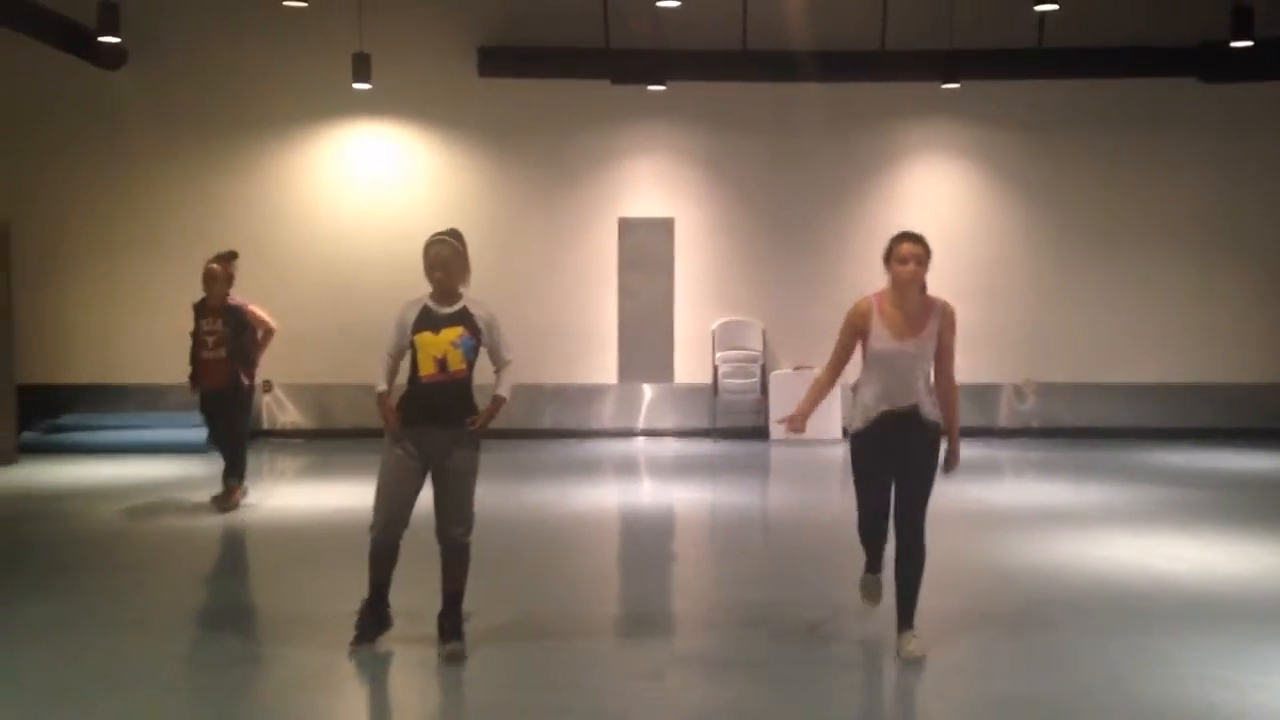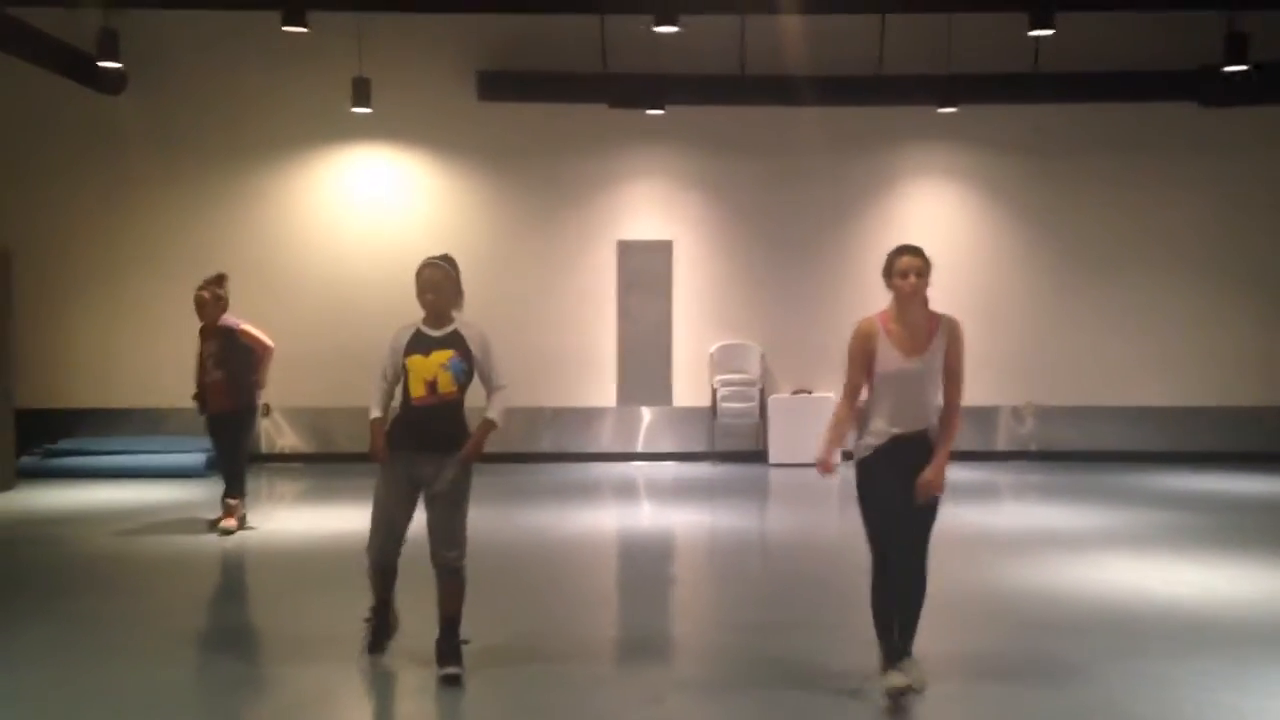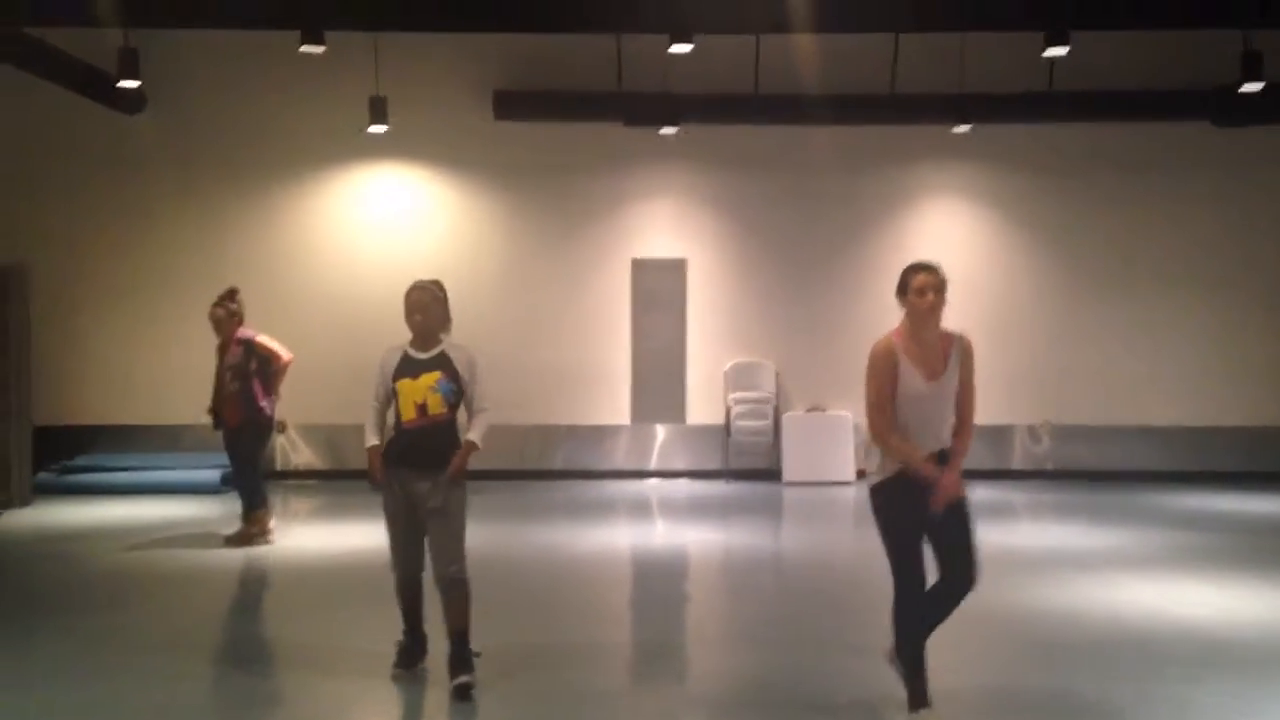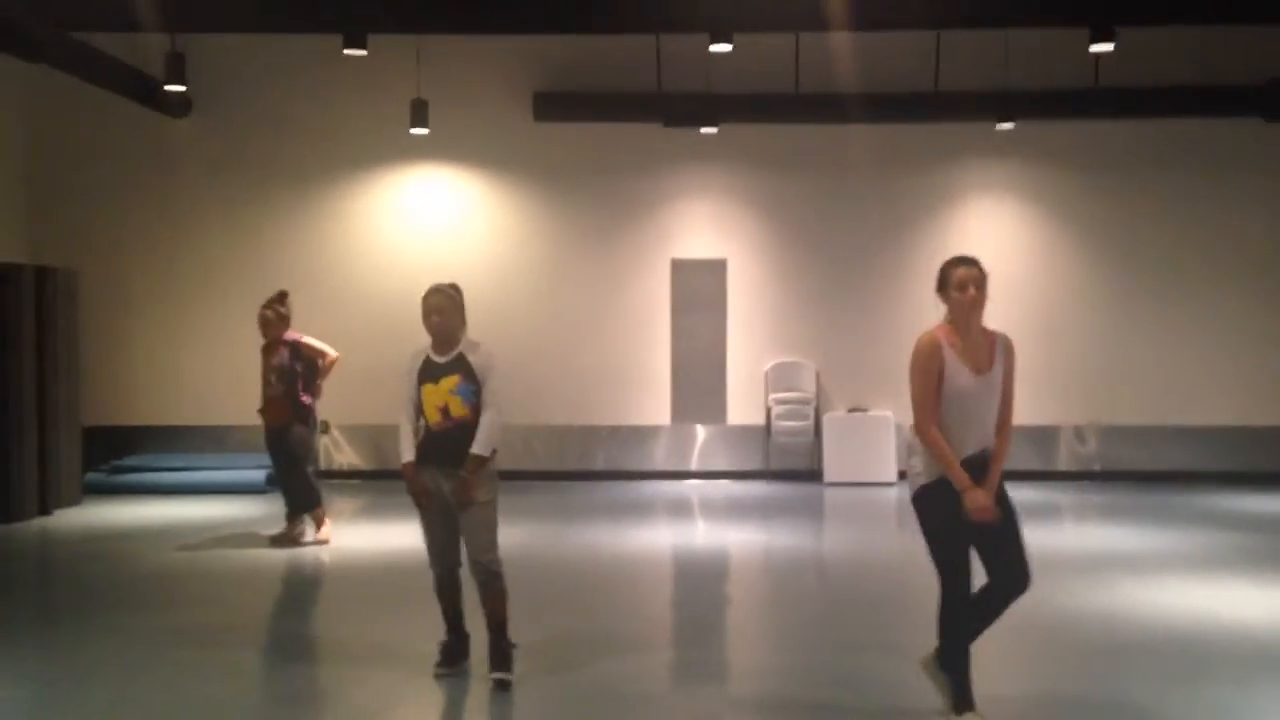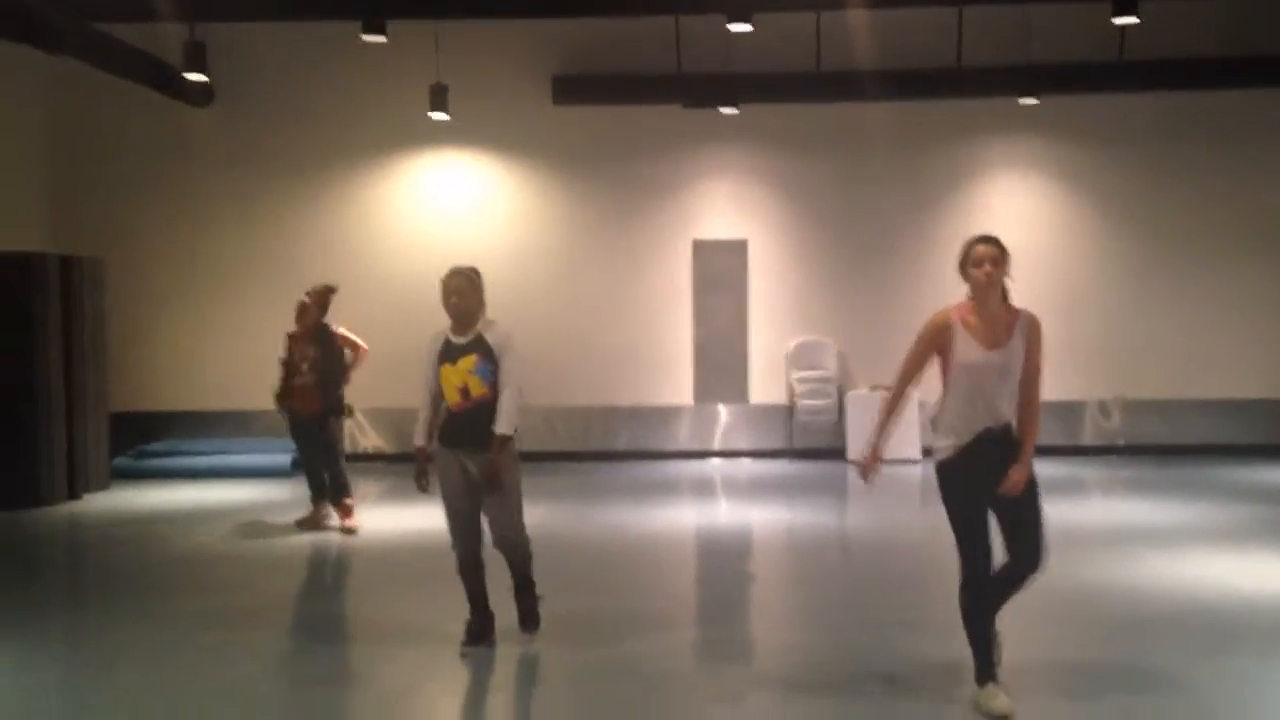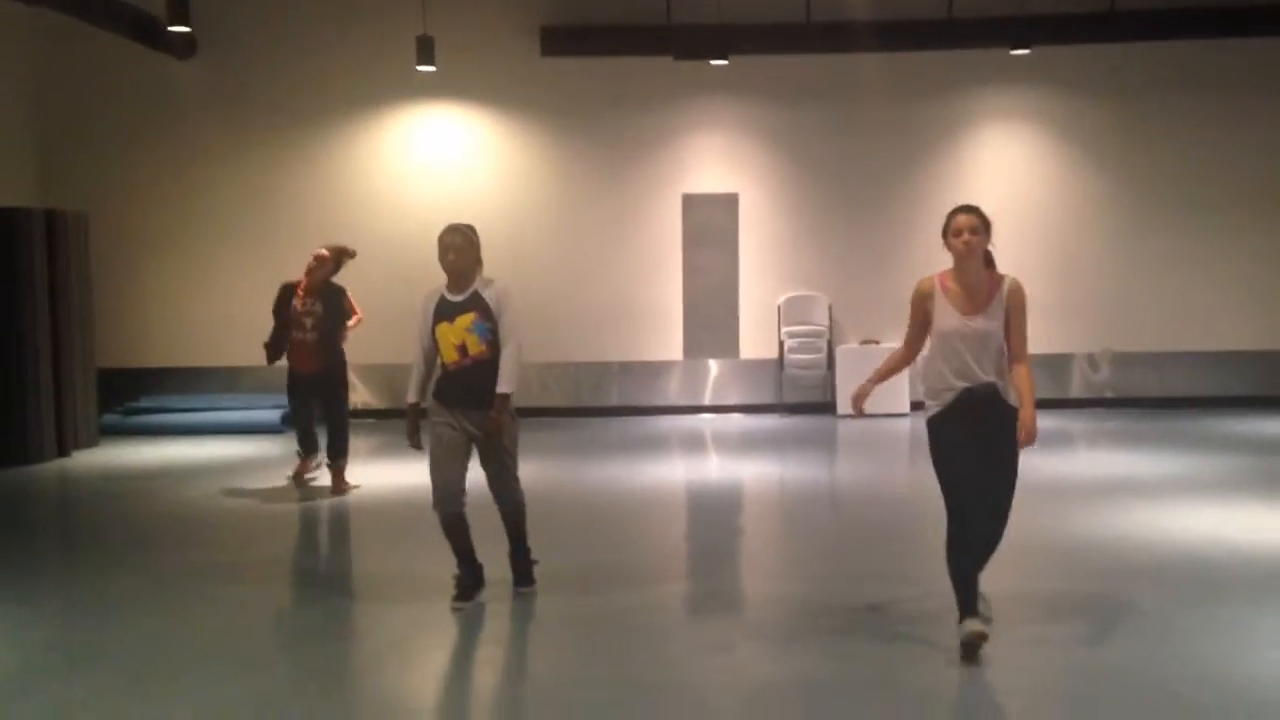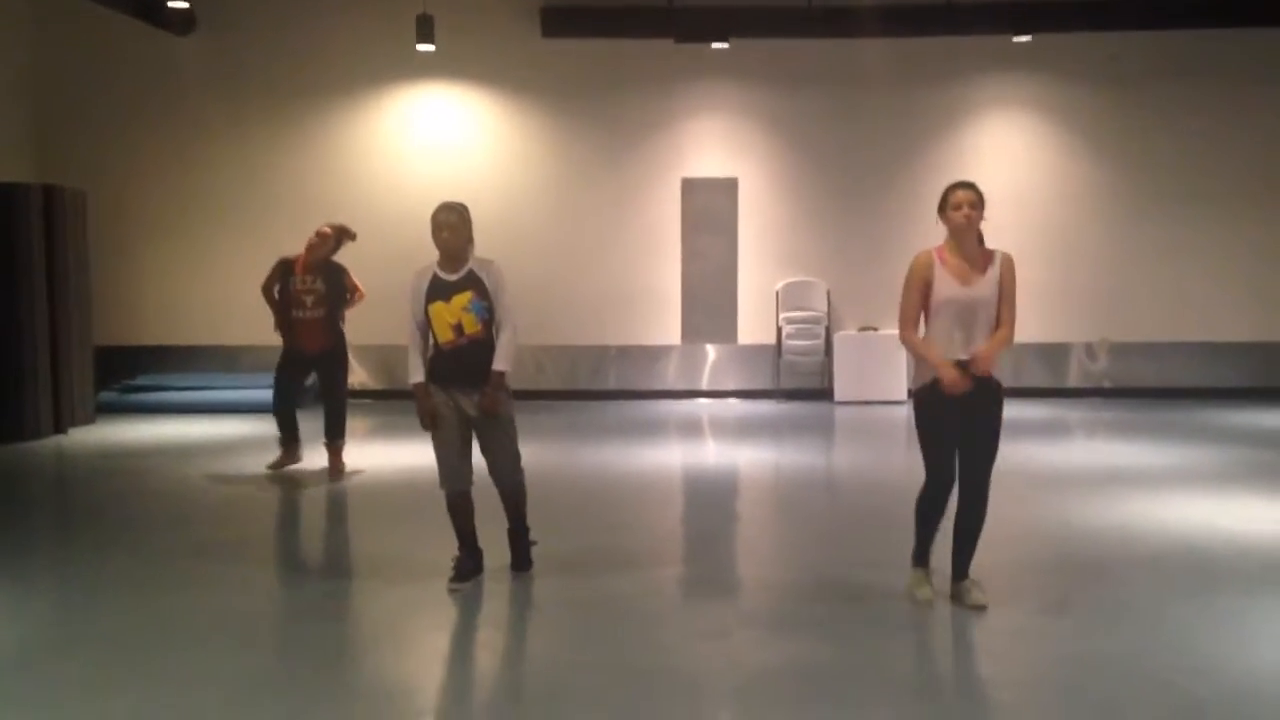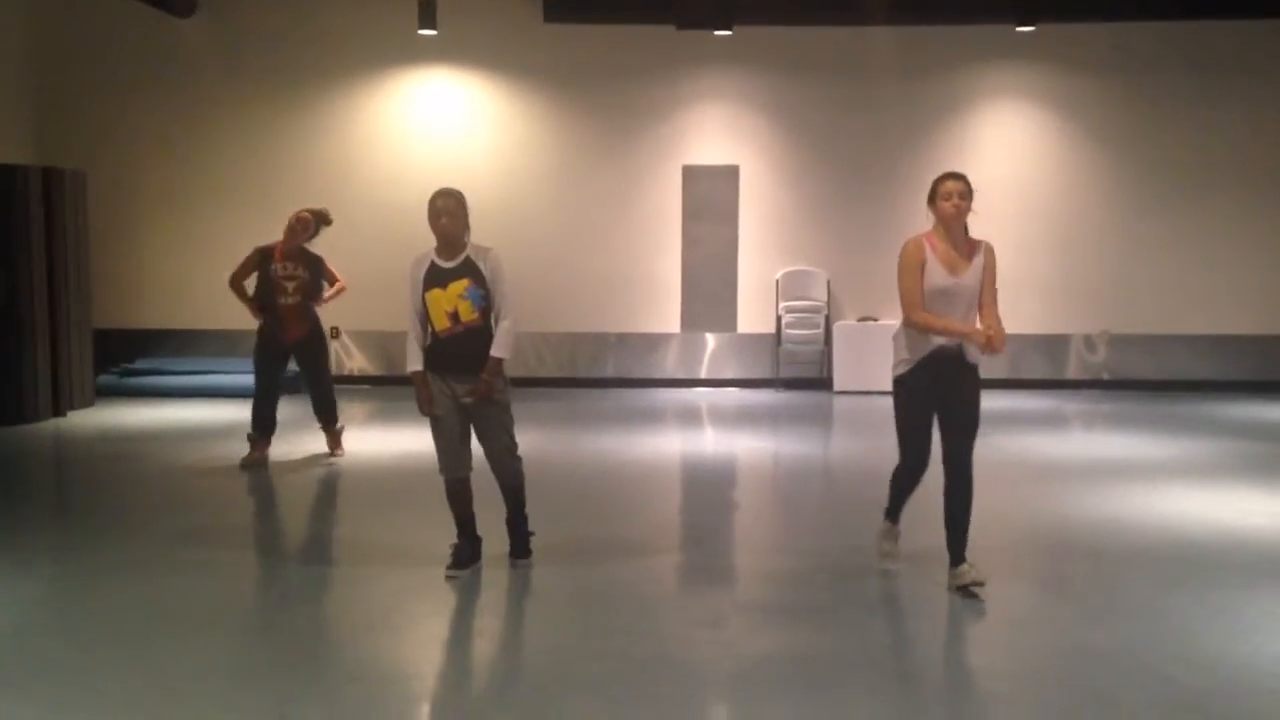
dt=0.3s
person 1, frame 1
left shoulder: (942, 314)
right shoulder: (865, 310)
left elbow: (945, 381)
right elbow: (834, 369)
left wrist: (954, 439)
right wrist: (803, 411)
left hip: (920, 426)
right hip: (871, 426)
left knee: (911, 526)
right knee: (872, 518)
left ankle: (907, 628)
right ankle: (872, 569)
person 1, frame 2
left shoulder: (948, 330)
right shoulder: (868, 331)
left elbow: (952, 403)
right elbow: (850, 400)
left wrist: (940, 462)
right wrist: (830, 447)
left hip: (925, 451)
right hip: (878, 454)
left knee: (915, 559)
right knee: (888, 556)
left ankle: (904, 652)
right ankle: (890, 664)
person 1, frame 3
left shoulder: (961, 348)
right shoulder: (886, 350)
left elbow: (964, 424)
right elbow: (881, 429)
left wrist: (950, 477)
right wrist: (933, 475)
left hip: (943, 472)
right hip: (896, 479)
left knee: (961, 577)
right knee: (909, 585)
left ankle: (904, 650)
person 1, frame 4
left shoulder: (1002, 346)
right shoulder: (931, 345)
left elbow: (1003, 424)
right elbow: (925, 428)
left wrist: (990, 483)
right wrist: (965, 487)
left hip: (983, 474)
right hip: (939, 482)
left knee: (1013, 579)
right knee: (956, 589)
left ankle: (943, 659)
person 1, frame 5
left shoulder: (1027, 324)
right shoulder: (945, 324)
left elbow: (1030, 399)
right elbow: (902, 383)
left wrist: (1024, 461)
right wrist: (875, 443)
left hip: (1006, 449)
right hip: (958, 452)
left knee: (1028, 555)
right knee: (976, 562)
left ankle: (982, 616)
right ankle: (985, 680)
person 1, frame 6
left shoulder: (1010, 291)
right shoulder: (928, 291)
left elbow: (1019, 358)
right elbow: (909, 349)
left wrist: (1028, 408)
right wrist: (870, 382)
left hip: (997, 409)
right hip: (948, 410)
left knee: (994, 513)
right knee: (963, 510)
left ankle: (969, 588)
right ankle: (968, 616)
person 1, frame 7
left shoulder: (1002, 264)
right shoulder: (926, 263)
left elbow: (1005, 328)
right elbow: (908, 331)
left wrist: (988, 351)
right wrist: (940, 365)
left hip: (983, 385)
right hip: (936, 383)
left knee: (977, 485)
right knee: (940, 478)
left ankle: (961, 576)
right ankle: (920, 566)
person 1, frame 8
left shoulder: (983, 252)
right shoulder: (915, 249)
left elbow: (988, 308)
right elbow: (914, 315)
left wrist: (994, 333)
right wrist: (971, 331)
left hip: (961, 367)
right hip: (916, 367)
left knee: (960, 466)
right knee: (914, 461)
left ankle: (958, 563)
right ankle: (891, 522)
person 2, frame 1
left shoulder: (481, 316)
right shoulder: (411, 312)
left elbow: (504, 364)
right elbow: (390, 359)
left wrist: (494, 406)
right wrist: (383, 397)
left hip: (458, 433)
right hip: (410, 430)
left knee: (455, 529)
right knee: (386, 521)
left ankle: (451, 620)
right ankle: (375, 609)
person 2, frame 2
left shoulder: (473, 337)
right shoulder: (403, 336)
left elbow: (497, 389)
right elbow: (384, 384)
left wrist: (483, 430)
right wrist: (376, 424)
left hip: (450, 456)
right hip: (400, 453)
left knee: (448, 552)
right knee: (382, 545)
left ankle: (449, 645)
right ankle: (381, 618)
person 2, frame 3
left shoulder: (460, 357)
right shoulder: (392, 358)
left elbow: (478, 411)
right elbow: (377, 408)
left wrist: (466, 450)
right wrist: (374, 450)
left hip: (443, 474)
right hip: (399, 473)
left knee: (450, 566)
right knee: (405, 566)
left ankle: (460, 658)
right ankle: (413, 641)
person 2, frame 4
left shoulder: (478, 356)
right shoulder: (418, 363)
left elbow: (491, 414)
right elbow: (409, 419)
left wrist: (471, 471)
right wrist: (410, 469)
left hip: (473, 470)
right hip: (430, 471)
left knee: (484, 558)
right knee: (443, 563)
left ankle: (499, 648)
right ankle: (456, 642)
person 2, frame 5
left shoulder: (497, 336)
right shoulder: (437, 344)
left elbow: (511, 392)
right elbow: (430, 401)
left wrist: (498, 450)
right wrist: (421, 452)
left hip: (494, 448)
right hip: (451, 453)
left knee: (509, 533)
right knee: (465, 542)
left ankle: (526, 596)
right ankle: (480, 620)
person 2, frame 6
left shoulder: (494, 293)
right shoulder: (432, 301)
left elbow: (510, 349)
right elbow: (423, 358)
left wrist: (500, 407)
right wrist: (412, 412)
left hip: (490, 407)
right hip: (446, 411)
left knee: (507, 492)
right knee: (446, 497)
left ankle: (521, 562)
right ankle: (470, 572)
person 2, frame 7
left shoulder: (489, 272)
right shoulder: (422, 280)
left elbow: (507, 329)
right elbow: (417, 339)
left wrist: (495, 385)
right wrist: (421, 394)
left hip: (486, 387)
right hip: (443, 391)
left knee: (507, 471)
right knee: (453, 479)
left ankle: (520, 544)
right ankle: (469, 557)
person 2, frame 8
left shoulder: (486, 259)
right shoulder: (420, 267)
left elbow: (505, 317)
right elbow: (416, 327)
left wrist: (492, 372)
right wrist: (419, 381)
left hip: (483, 375)
right hip: (440, 379)
left knee: (504, 458)
right knee: (453, 466)
left ankle: (519, 531)
right ankle: (467, 543)
person 3, frame 1
left shoulder: (239, 309)
right shoulder: (199, 309)
left elbow: (269, 328)
left wrist: (253, 358)
right wrist: (196, 371)
left hip: (234, 385)
right hip: (208, 385)
left knee: (234, 437)
right knee: (218, 438)
left ankle: (233, 488)
right ankle: (233, 484)
person 3, frame 2
left shoulder: (234, 328)
right shoulder: (205, 332)
left elbow: (267, 346)
left wrist: (257, 379)
right wrist: (203, 398)
left hip: (238, 406)
right hip: (215, 408)
left knee: (235, 457)
right knee: (224, 459)
left ankle: (233, 510)
right ankle: (235, 508)
person 3, frame 3
left shoulder: (251, 341)
right shoulder: (224, 347)
left elbow: (285, 358)
left wrist: (272, 390)
right wrist: (217, 411)
left hip: (255, 418)
right hip: (232, 420)
left knee: (250, 468)
right knee: (240, 474)
left ankle: (263, 518)
right ankle: (250, 524)
person 3, frame 4
left shoulder: (297, 343)
right shoulder: (267, 349)
left elbow: (332, 355)
left wrist: (316, 385)
right wrist: (265, 411)
left hip: (299, 418)
right hip: (274, 422)
left knee: (301, 467)
right knee: (284, 475)
left ankle: (321, 519)
right ankle: (295, 524)
person 3, frame 5
left shoulder: (331, 334)
right shoulder: (293, 338)
left elbow: (362, 348)
left wrist: (346, 374)
right wrist: (283, 397)
left hip: (328, 408)
right hip: (299, 411)
left knee: (333, 458)
right knee: (310, 461)
left ankle: (347, 511)
right ankle: (320, 507)
person 3, frame 6
left shoulder: (336, 294)
right shoulder: (289, 289)
left elbow: (357, 315)
right elbow: (278, 316)
left wrist: (344, 330)
right wrist: (278, 341)
left hip: (329, 368)
right hip: (298, 368)
left knee: (336, 420)
right knee: (300, 419)
left ankle: (338, 473)
right ankle: (309, 456)
person 3, frame 7
left shoulder: (337, 272)
right shoulder: (286, 265)
left elbow: (359, 293)
right elbow: (267, 288)
left wrist: (342, 309)
right wrist: (280, 315)
left hip: (330, 347)
right hip: (296, 346)
left knee: (334, 400)
right knee: (282, 399)
left ankle: (335, 454)
right ankle: (290, 449)
person 3, frame 8
left shoulder: (314, 261)
right shoulder: (263, 255)
left elbow: (339, 284)
right elbow: (235, 280)
left wrist: (321, 300)
right wrist: (253, 306)
left hip: (308, 333)
right hip: (272, 333)
left knee: (320, 385)
right knee: (265, 390)
left ankle: (333, 435)
right ankle: (259, 446)
